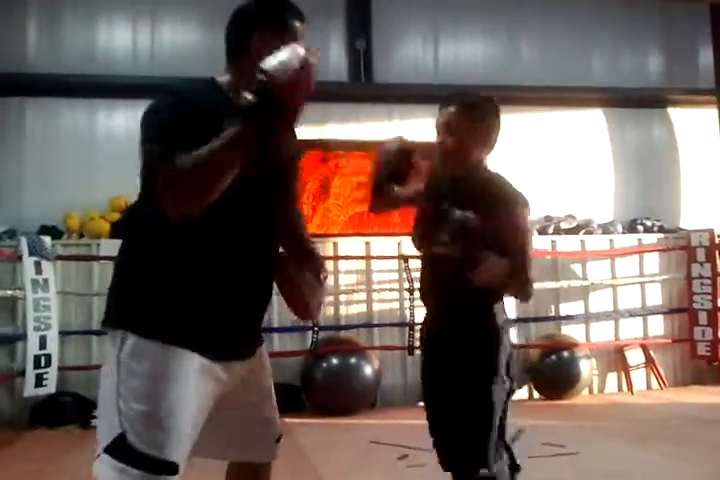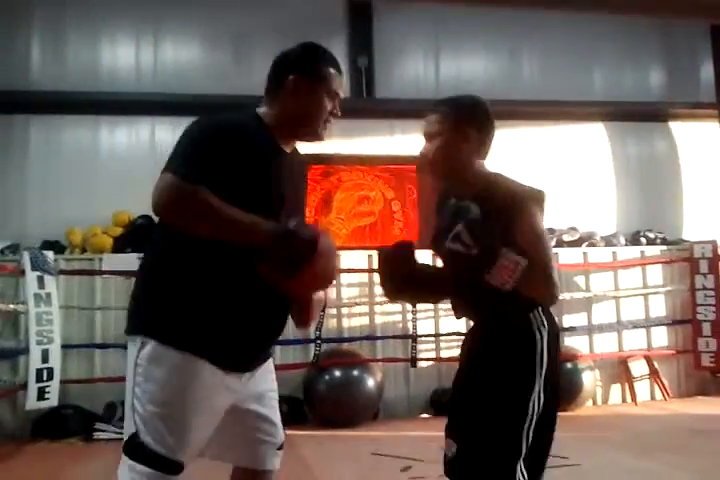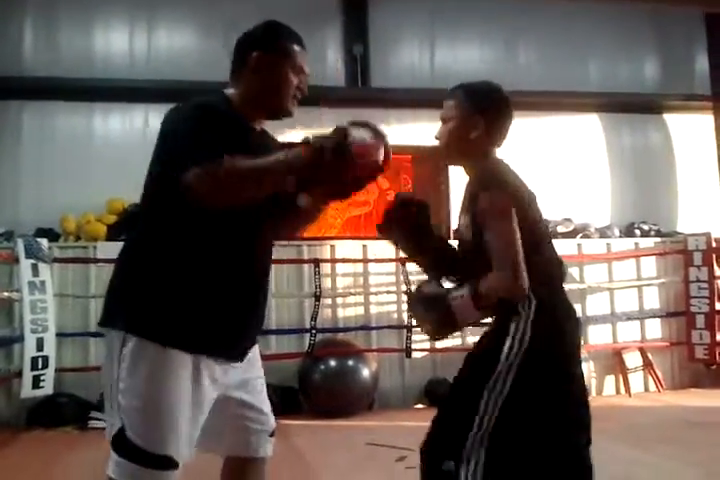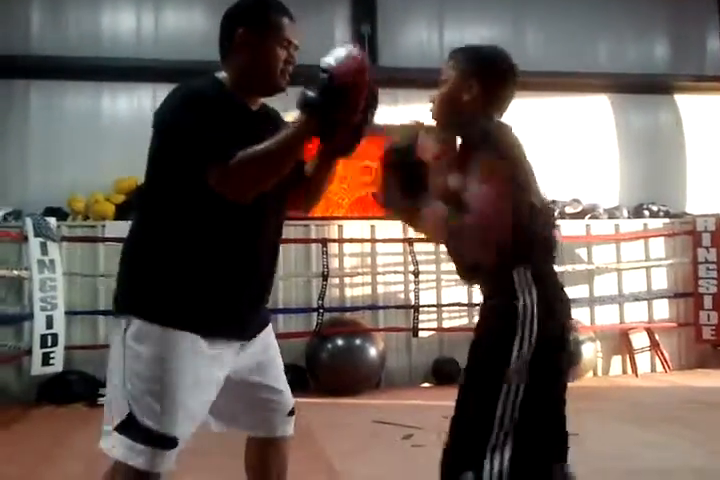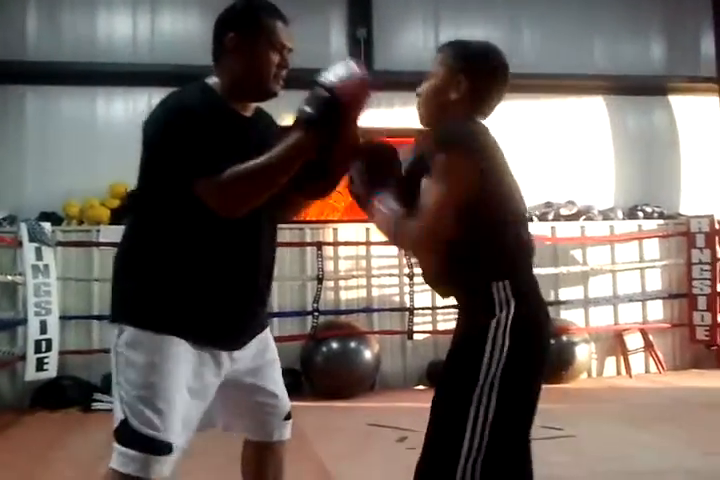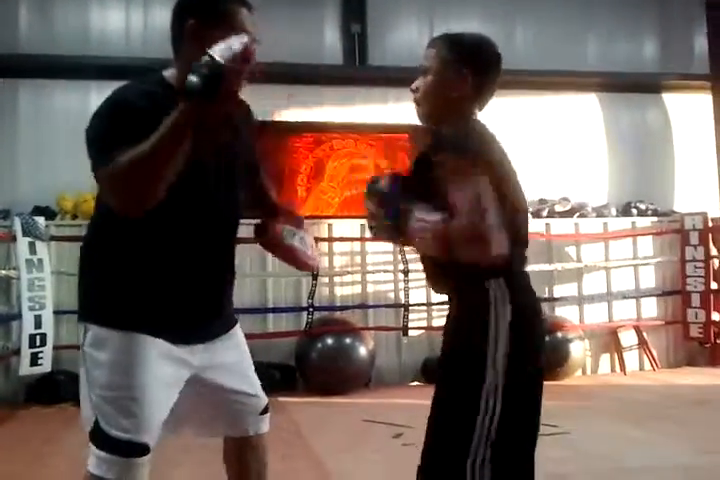
dt=0.3s
person 1, frame 1
left shoulder: (275, 126)
right shoulder: (183, 108)
left elbow: (282, 214)
right elbow: (179, 198)
left wrist: (306, 259)
right wrist: (248, 127)
left hip: (239, 330)
right hip: (163, 327)
person 1, frame 2
left shoulder: (293, 164)
right shoulder: (222, 135)
right elbow: (170, 200)
left wrist: (301, 288)
right wrist: (270, 235)
left hip: (249, 345)
right hip: (182, 336)
person 1, frame 3
left shoulder: (262, 143)
right shoulder: (199, 118)
left elbow: (275, 220)
right elbow: (214, 186)
left wrist: (323, 189)
right wrist: (311, 161)
left hip: (231, 332)
right hip: (162, 327)
person 1, frame 4
left shoulder: (267, 119)
right shoulder: (193, 105)
left elbow: (299, 197)
right elbow: (236, 184)
left wrist: (333, 147)
right wrist: (312, 115)
left hip: (243, 313)
right hip: (169, 312)
left knee: (274, 425)
person 1, frame 5
left shoulder: (263, 125)
right shoulder: (183, 113)
left elbow: (275, 204)
right elbow: (227, 198)
left wrist: (320, 162)
right wrist: (307, 132)
left hip: (240, 319)
right hip: (164, 318)
left knee: (271, 427)
person 1, frame 6
left shoulder: (235, 113)
right shoulder: (130, 107)
left elbow: (251, 186)
right elbow: (126, 195)
left wrist: (279, 222)
right wrist: (193, 107)
left hip: (212, 317)
right hip: (133, 319)
left knee: (250, 423)
person 2, frame 1
left shoulder: (504, 199)
right shoulder: (437, 180)
left elbow: (523, 287)
right elbow: (382, 201)
left wrist: (475, 255)
right wrist: (385, 177)
left hip: (482, 333)
right hip: (441, 327)
person 2, frame 2
left shoulder: (515, 200)
right shoulder: (453, 198)
left elbow: (546, 291)
right elbow: (455, 282)
left wrist: (487, 255)
right wrist: (413, 278)
left hip: (525, 340)
right hip: (487, 337)
person 2, frame 3
left shoulder: (491, 187)
right shoulder: (493, 180)
left elbow: (512, 281)
right elbow: (471, 264)
left wrist: (452, 306)
right wrist: (424, 244)
left hip: (526, 328)
right hip: (548, 327)
person 2, frame 4
left shoulder: (490, 146)
right shoulder: (475, 147)
left elbow: (481, 244)
left wrist: (423, 203)
left hip: (521, 306)
right hip: (529, 304)
person 2, frame 5
left shoulder: (458, 148)
right shoulder: (466, 148)
left elbow: (422, 241)
right elbow: (436, 238)
left wrist: (379, 197)
right wrist: (396, 200)
left hip: (498, 315)
right hip: (497, 313)
person 2, frame 6
left shoulder: (458, 150)
right shoulder: (453, 146)
left elbow: (486, 243)
left wrist: (408, 216)
right wrist: (391, 204)
left hip: (493, 313)
right hip: (475, 308)
